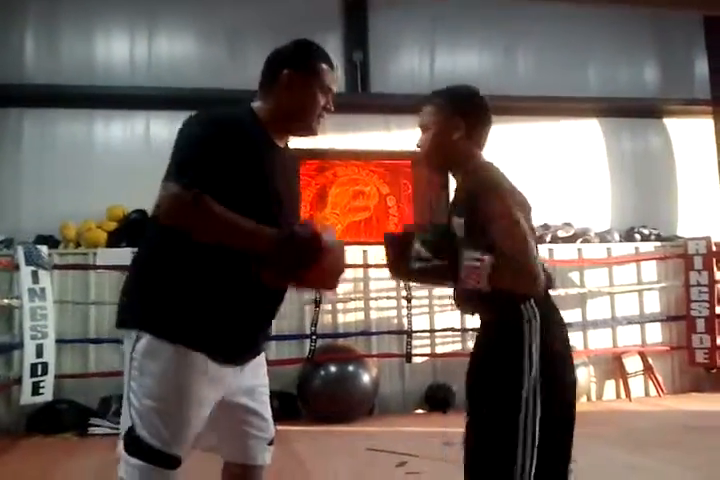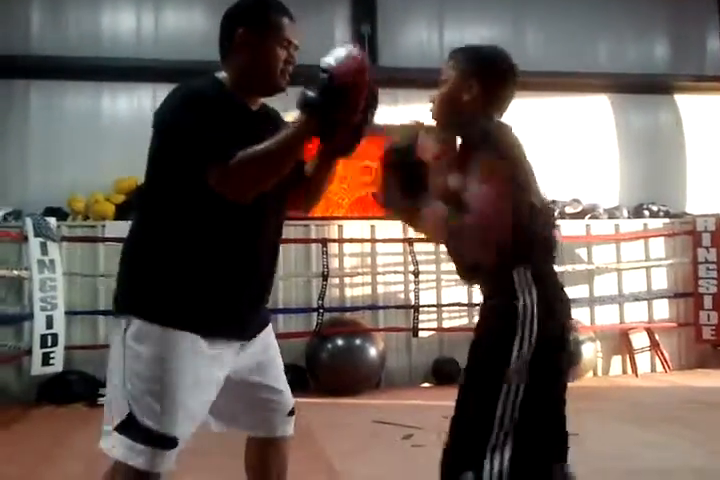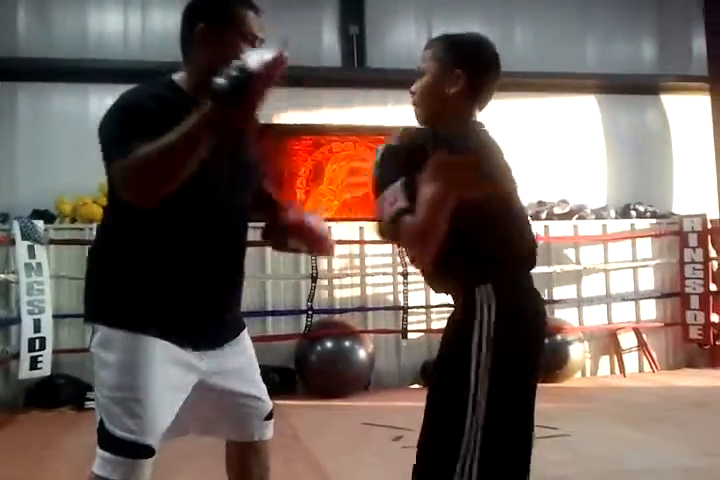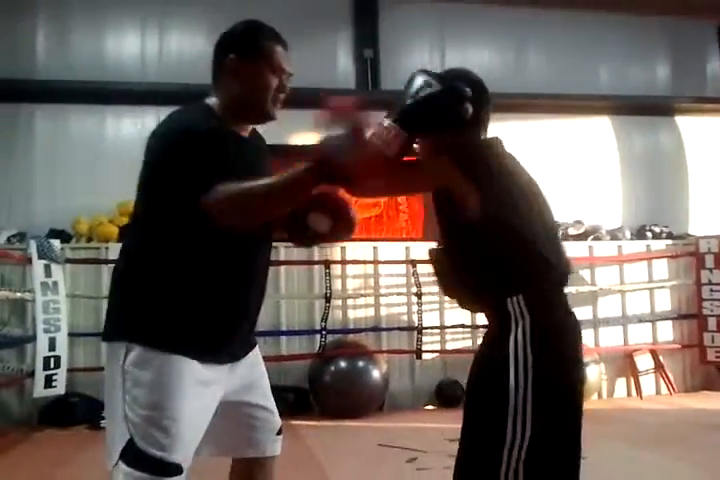
dt=0.5s
person 1, frame 1
left shoulder: (284, 158)
right shoulder: (218, 130)
right elbow: (174, 206)
left wrist: (302, 257)
right wrist: (273, 243)
left hip: (241, 339)
right hip: (175, 329)
person 1, frame 2
left shoulder: (267, 119)
right shoulder: (193, 105)
left elbow: (299, 197)
right elbow: (236, 184)
left wrist: (333, 147)
right wrist: (312, 115)
left hip: (243, 313)
right hip: (169, 312)
left knee: (274, 425)
person 1, frame 3
left shoulder: (233, 114)
right shoulder: (140, 109)
right elbow: (140, 188)
left wrist: (285, 218)
right wrist: (216, 111)
left hip: (217, 319)
right hip: (141, 321)
left knee: (253, 427)
person 1, frame 4
left shoulder: (249, 144)
right shoulder: (186, 134)
left elbow: (278, 216)
right elbow: (232, 211)
left wrist: (323, 220)
right wrist: (322, 167)
left hip: (229, 341)
right hip: (163, 341)
person 2, frame 1
left shoulder: (486, 189)
right shoulder: (470, 189)
left elbow: (528, 278)
left wrist: (458, 267)
left hip: (525, 333)
right hip: (502, 333)
person 2, frame 2
left shoulder: (490, 146)
right shoulder: (475, 147)
left elbow: (481, 244)
left wrist: (423, 203)
left hip: (521, 306)
right hip: (529, 304)
person 2, frame 3
left shoulder: (452, 148)
right shoulder: (463, 146)
left elbow: (422, 248)
left wrist: (392, 190)
right wrist: (396, 190)
left hip: (491, 314)
right hip: (492, 310)
person 2, frame 4
left shoulder: (459, 158)
right shoulder: (497, 163)
left elbow: (367, 180)
right wrist: (458, 263)
left hip: (523, 329)
right hip: (550, 324)
